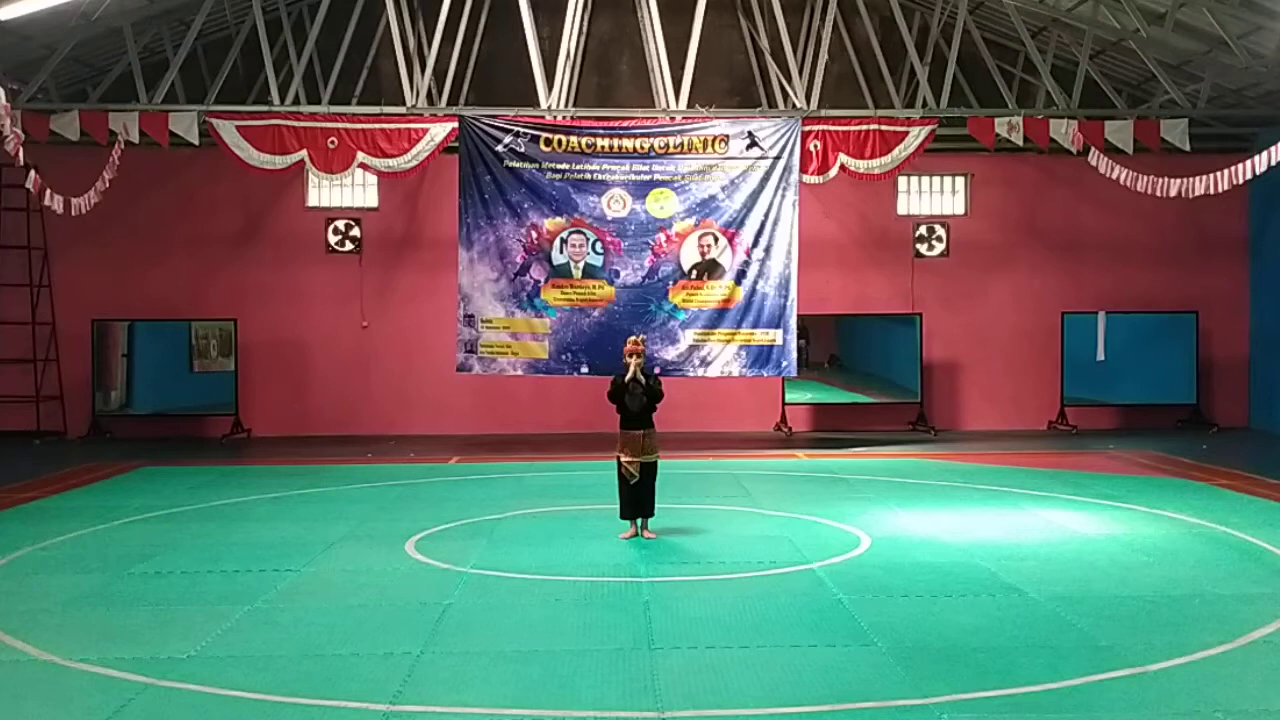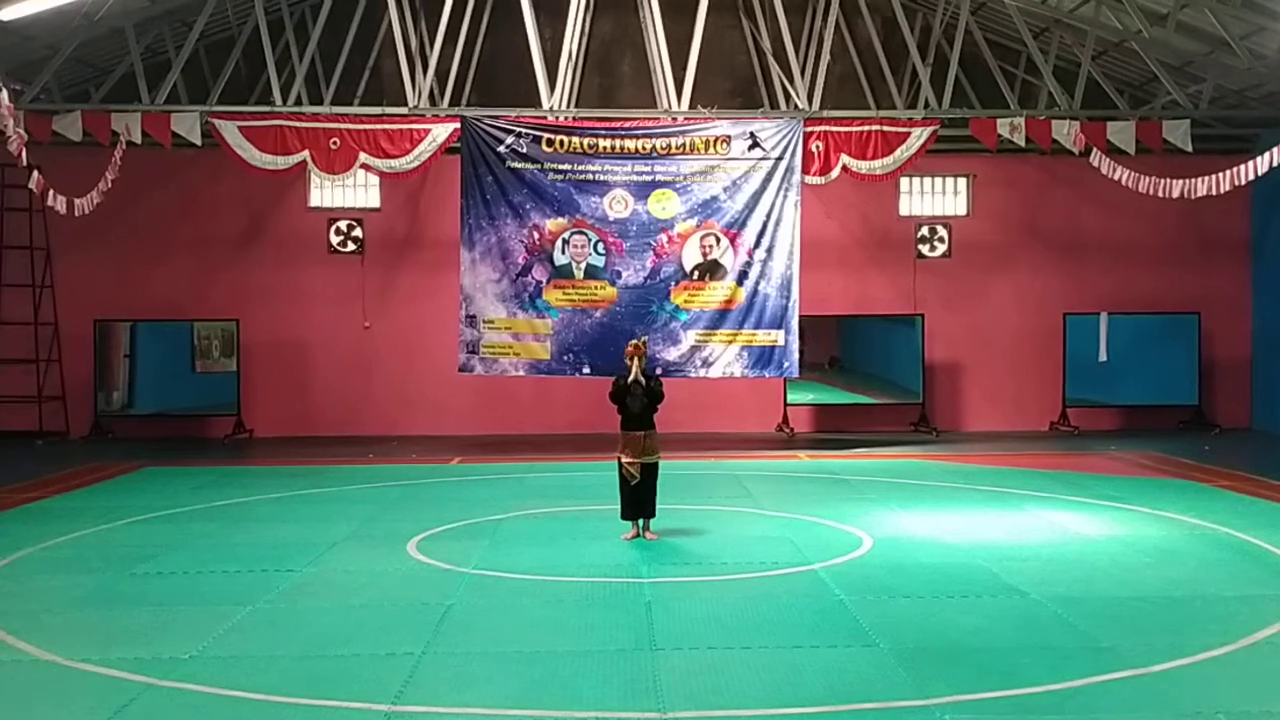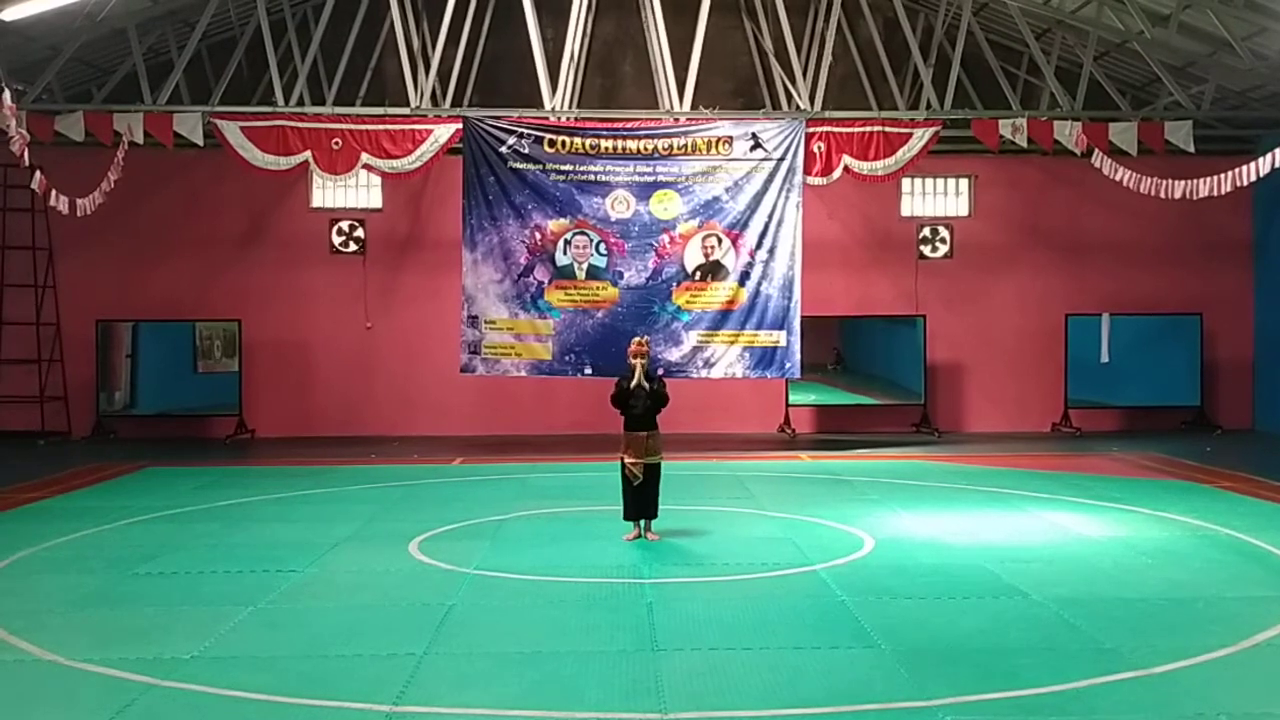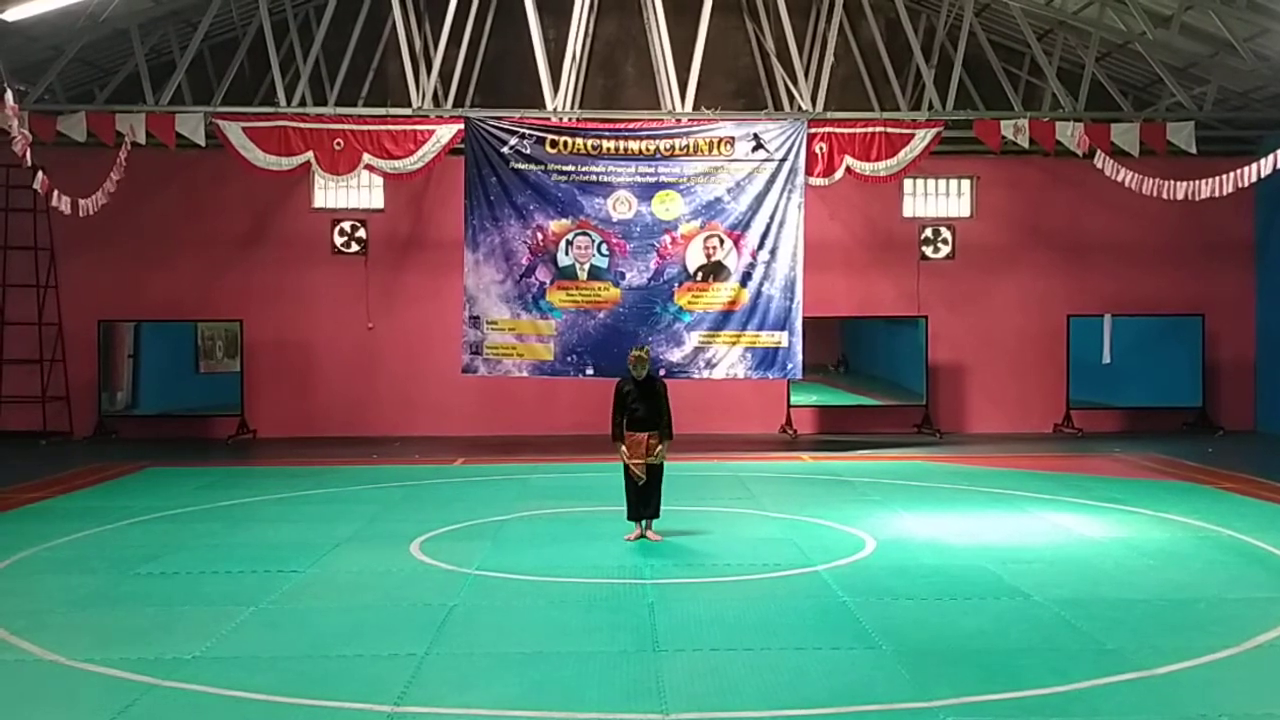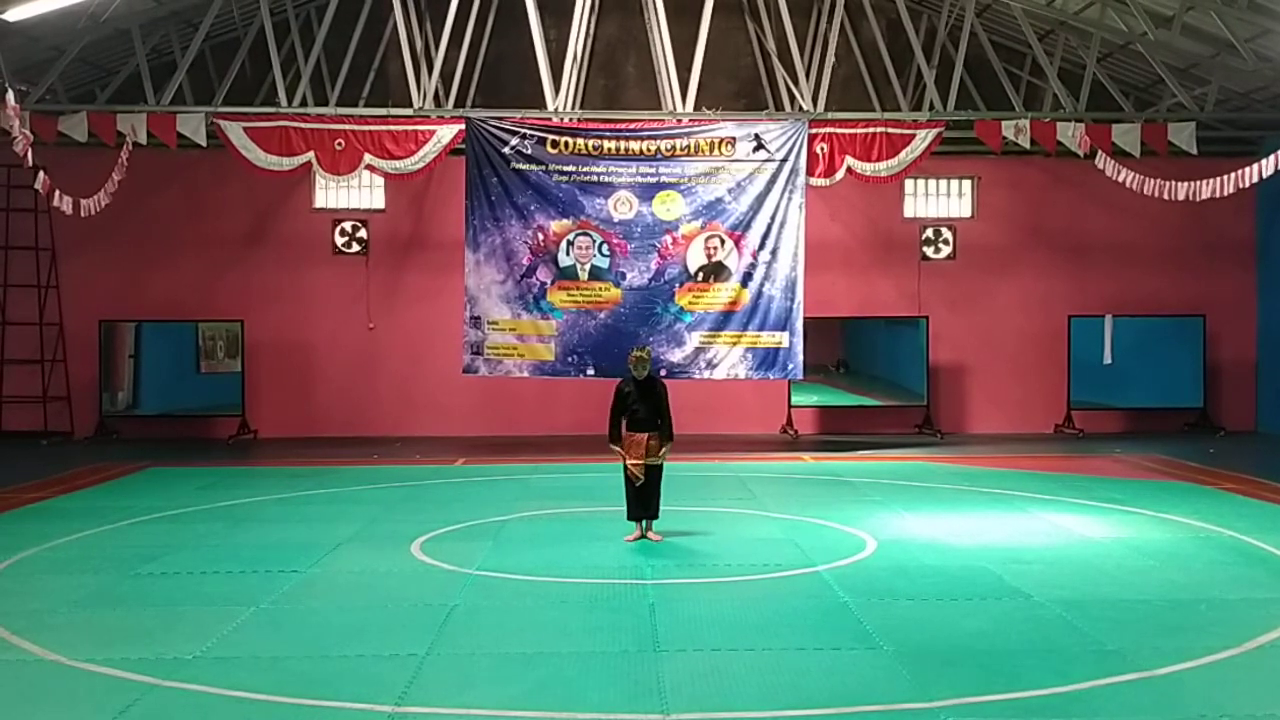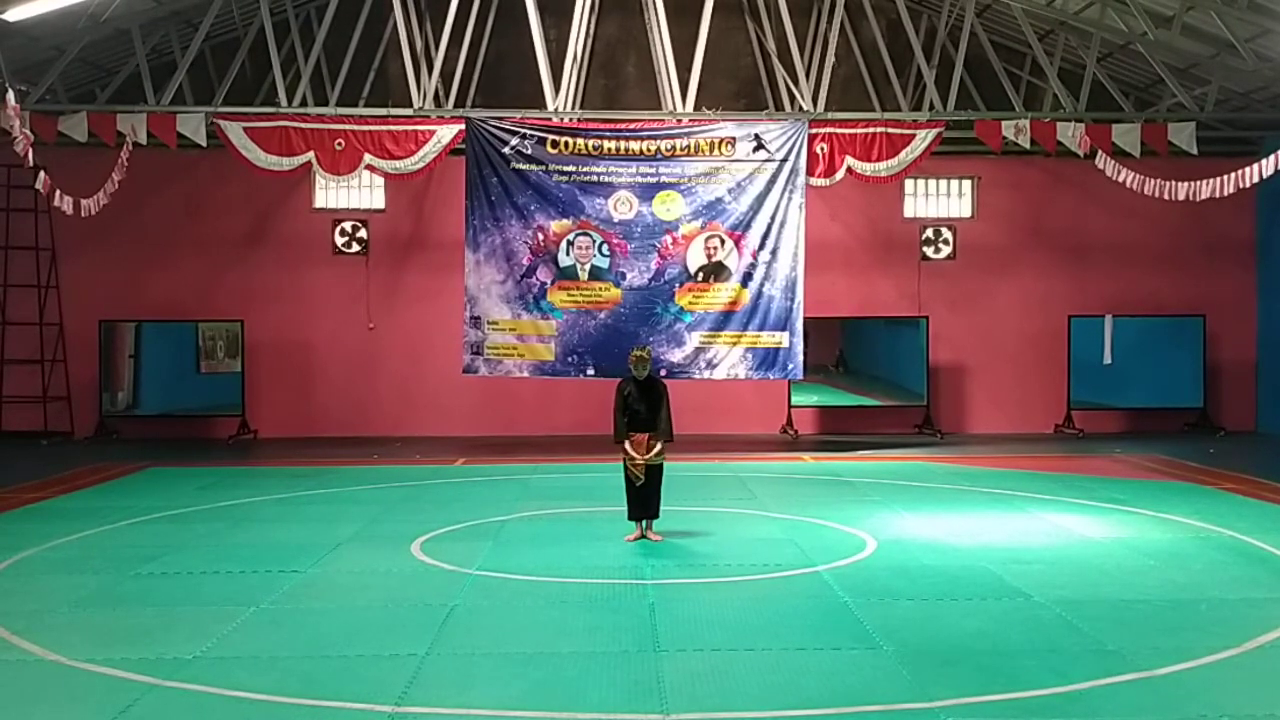
dt=0.7s
person 1, frame 1
left shoulder: (652, 379)
right shoulder: (619, 380)
left elbow: (658, 397)
right elbow: (612, 397)
left wrist: (641, 378)
right wrist: (628, 377)
left hip: (647, 435)
right hip: (627, 435)
left knee: (647, 481)
right knee: (627, 481)
left ankle: (645, 525)
right ankle: (632, 526)
person 1, frame 2
left shoulder: (653, 380)
right shoulder: (620, 380)
left elbow: (658, 398)
right elbow: (614, 398)
left wrist: (642, 380)
right wrist: (630, 379)
left hip: (648, 436)
right hip: (628, 437)
left knee: (648, 482)
right knee: (628, 482)
left ankle: (646, 526)
right ankle: (634, 526)
person 1, frame 3
left shoulder: (656, 381)
right shoulder: (623, 382)
left elbow: (663, 402)
right elbow: (616, 402)
left wrist: (646, 384)
right wrist: (632, 383)
left hip: (651, 437)
right hip: (630, 437)
left knee: (651, 483)
right knee: (631, 483)
left ankle: (648, 527)
right ankle: (635, 527)
person 1, frame 4
left shoulder: (658, 385)
right shoulder: (622, 386)
left elbow: (665, 415)
right elbow: (617, 416)
left wrist: (664, 442)
right wrist: (619, 443)
left hip: (653, 439)
right hip: (631, 439)
left knee: (653, 484)
right knee: (633, 484)
left ankle: (649, 527)
right ankle: (637, 527)
person 1, frame 5
left shoulder: (658, 385)
right shoulder: (623, 386)
left elbow: (665, 415)
right elbow: (616, 415)
left wrist: (665, 442)
right wrist: (615, 442)
left hip: (653, 440)
right hip: (631, 440)
left knee: (653, 485)
right knee: (633, 484)
left ankle: (649, 528)
right ankle: (638, 527)
person 1, frame 6
left shoulder: (658, 386)
right shoulder: (624, 386)
left elbow: (664, 414)
right elbow: (619, 414)
left wrist: (661, 441)
right wrist: (624, 441)
left hip: (653, 440)
right hip: (632, 440)
left knee: (653, 485)
right knee: (633, 485)
left ankle: (649, 528)
right ankle: (638, 528)
